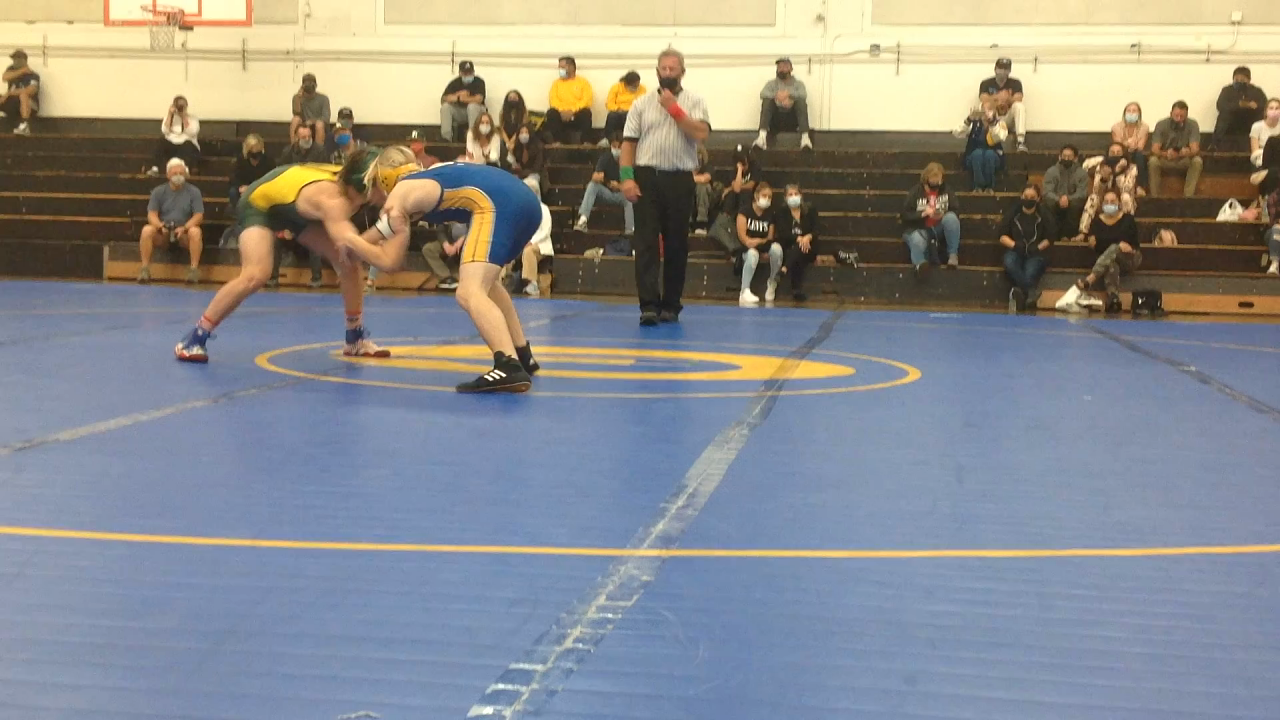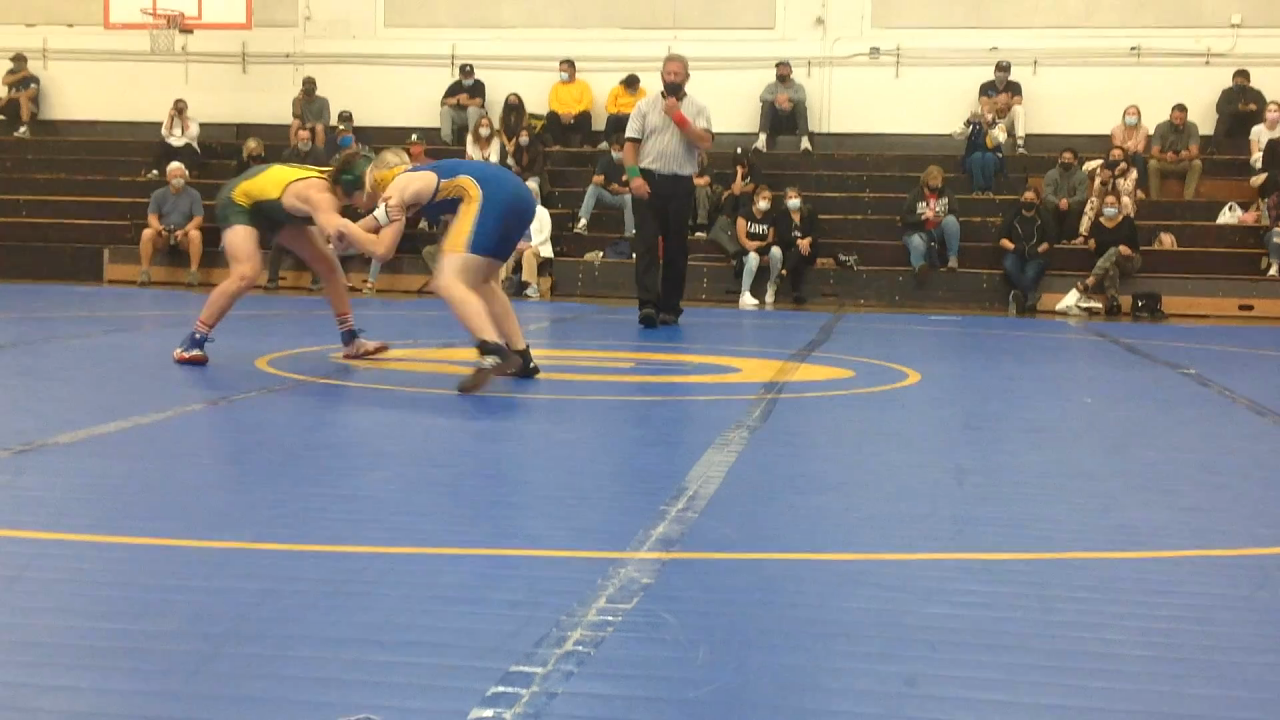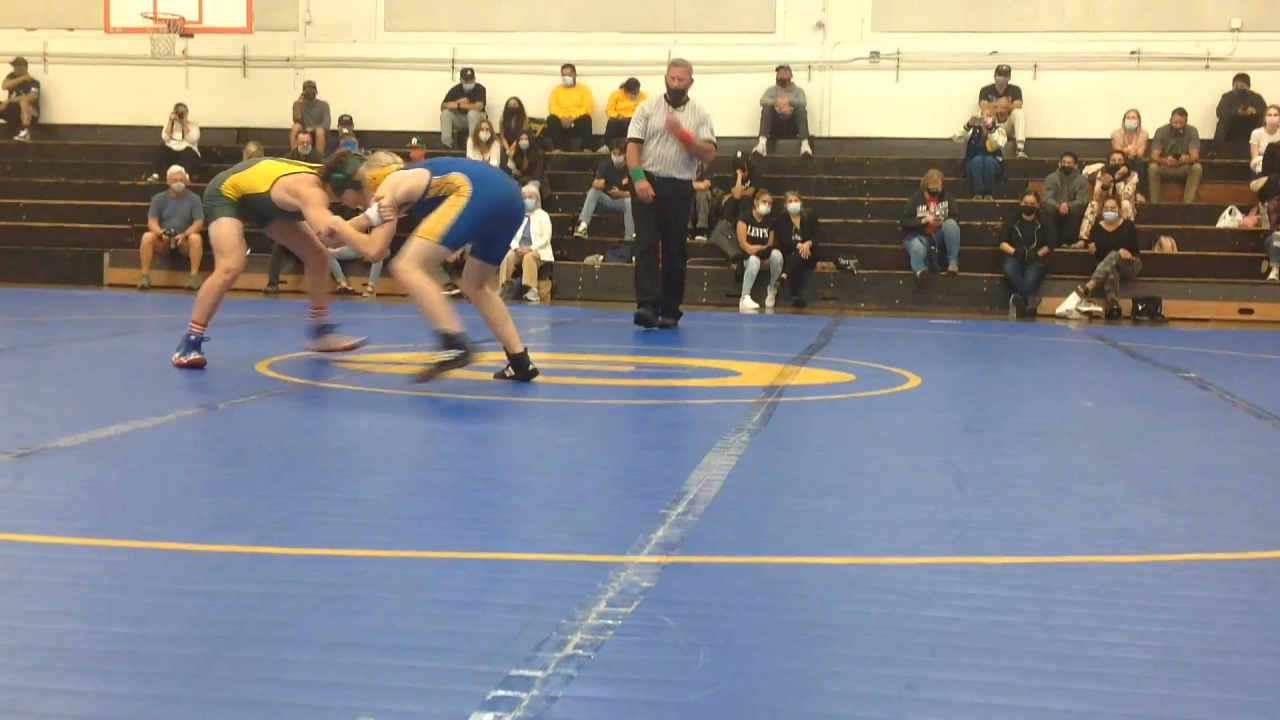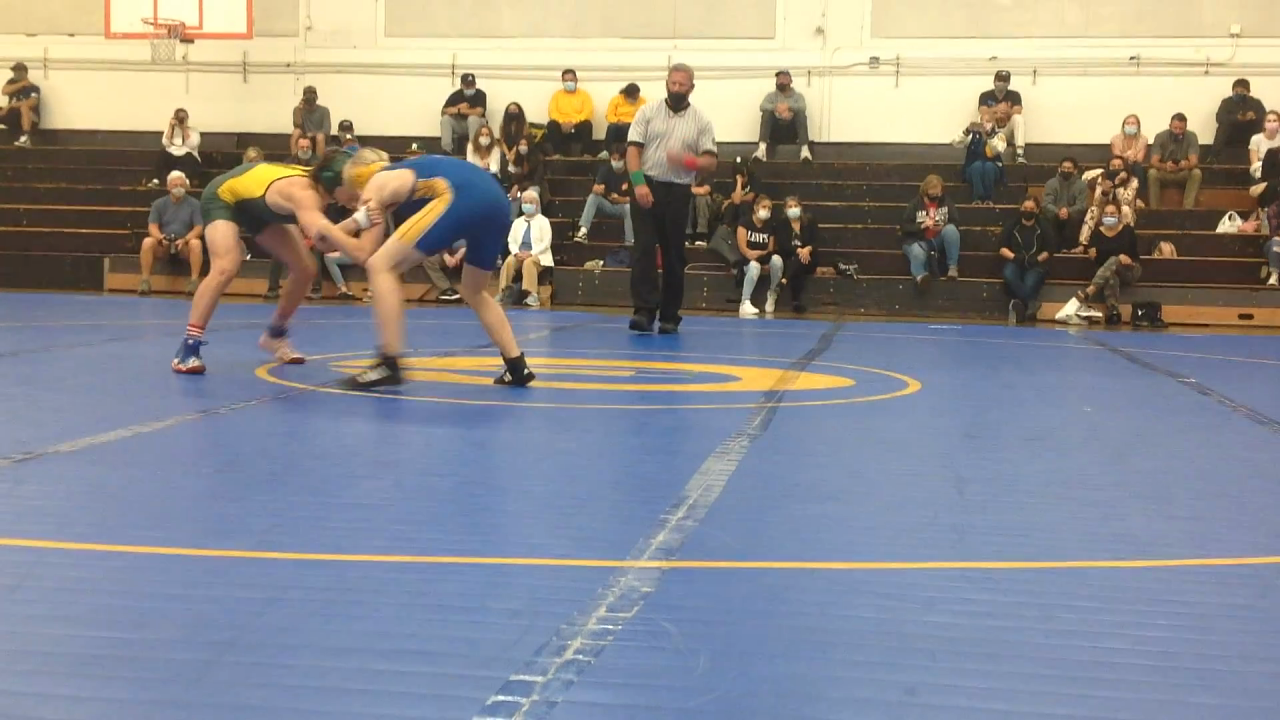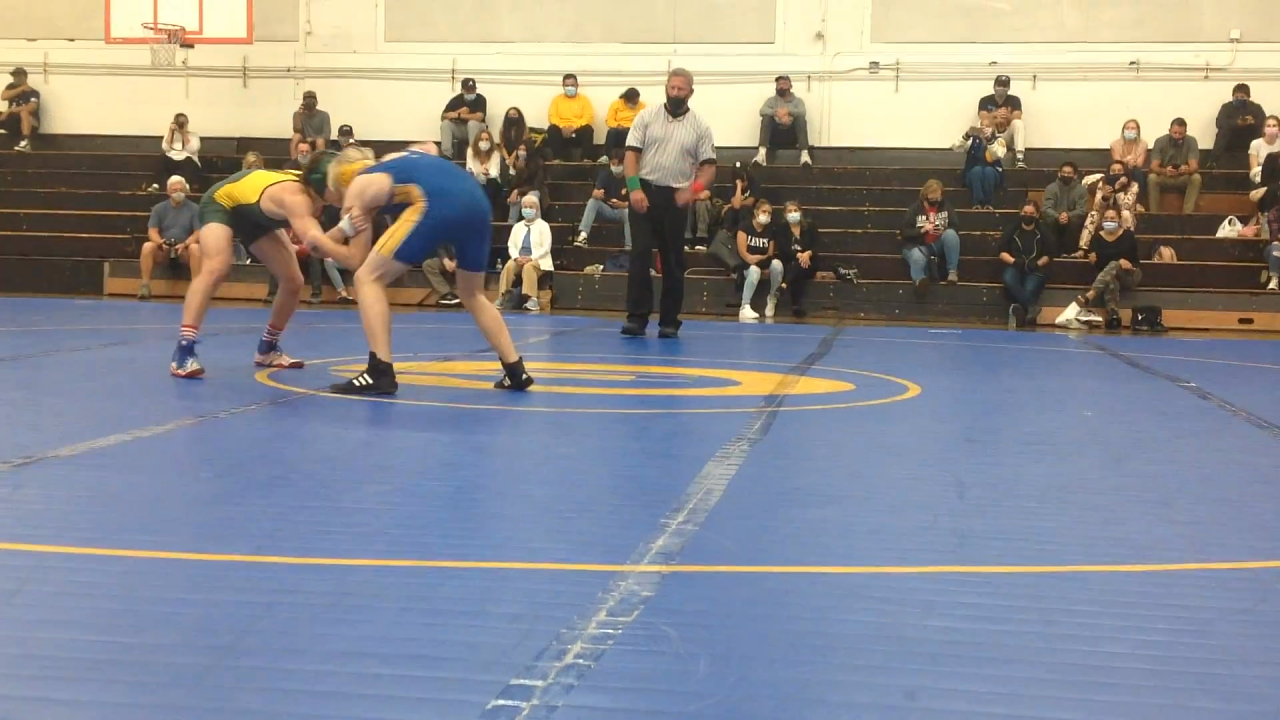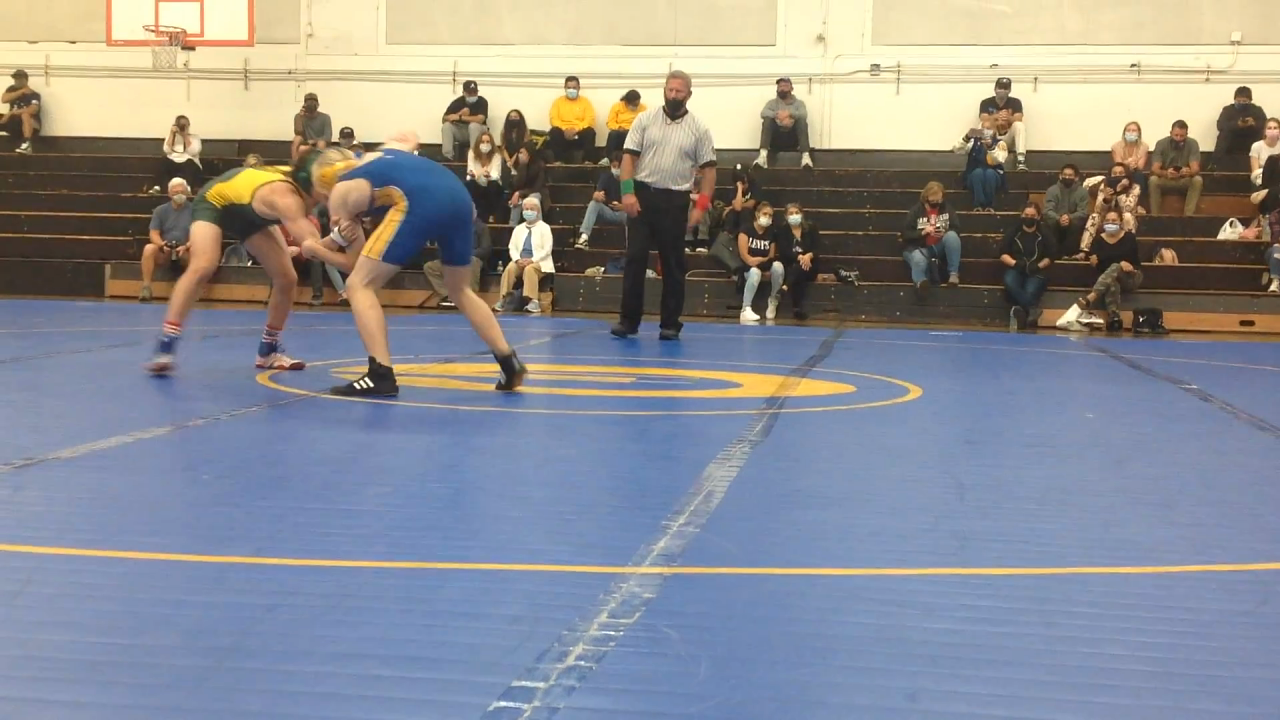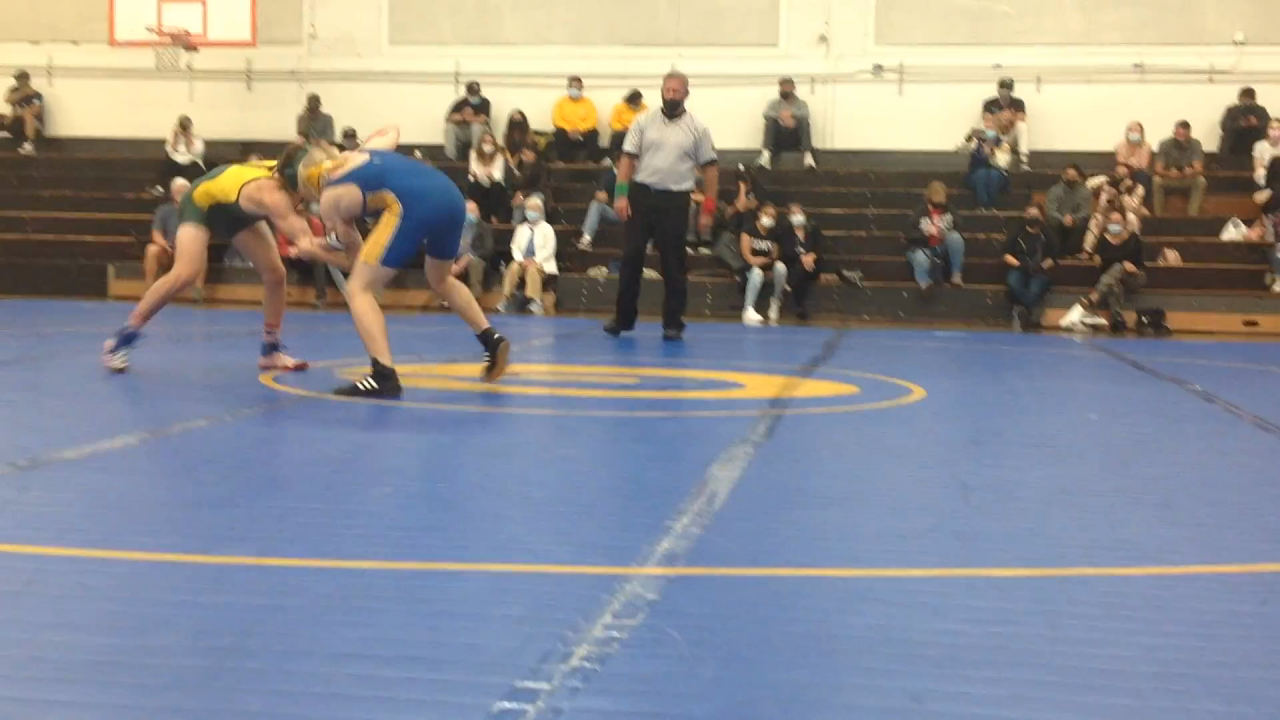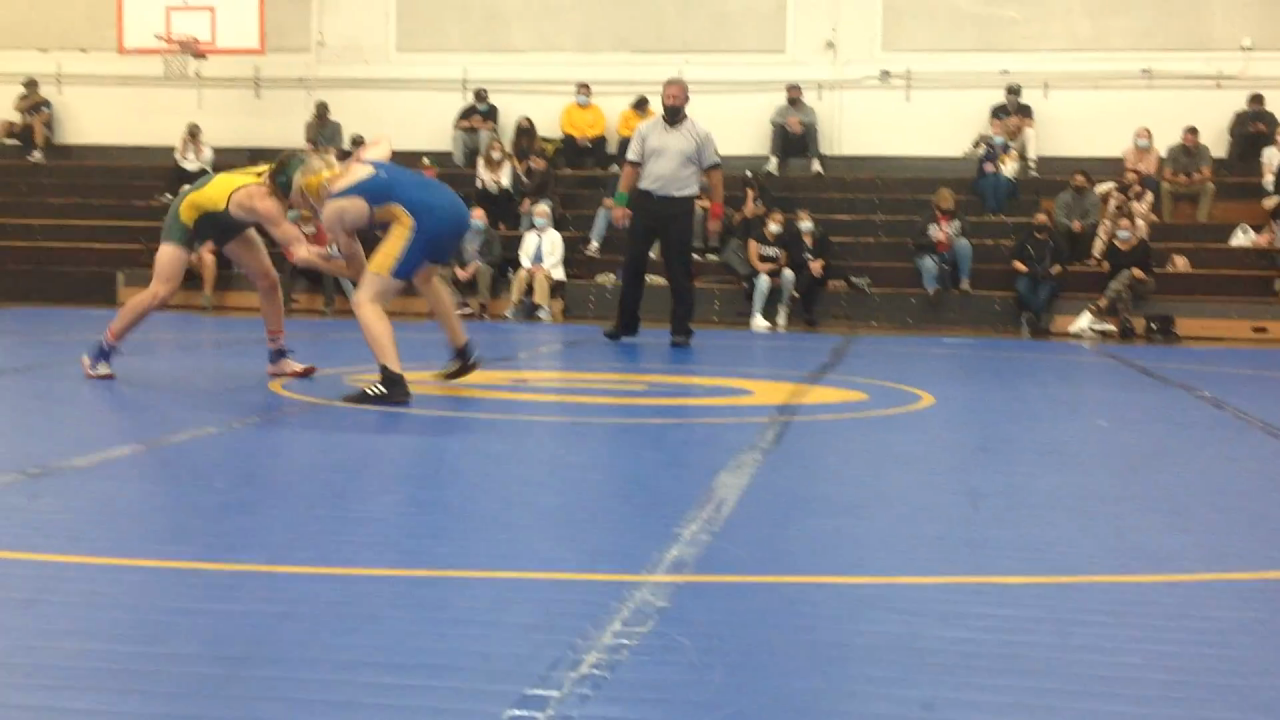
dt=0.1s
person 1, frame 1
left shoulder: (693, 102)
right shoulder: (641, 103)
left elbow: (701, 134)
right elbow: (628, 143)
left wrist: (673, 107)
right wrist: (626, 178)
left hip: (680, 181)
right hip: (646, 179)
left knee: (676, 245)
right knee: (646, 242)
left ankle: (670, 305)
right ankle: (649, 306)
person 1, frame 2
left shoulder: (697, 108)
right shoulder: (644, 105)
left elbow: (704, 143)
right elbow: (631, 144)
left wrist: (678, 116)
right wrist: (634, 176)
left hip: (680, 185)
right hip: (648, 181)
left knee: (676, 248)
right knee: (646, 244)
left ankle: (670, 308)
right ankle: (649, 305)
person 1, frame 3
left shoulder: (700, 115)
right shoulder: (647, 108)
left elbow: (709, 152)
right elbow: (633, 146)
left wrist: (681, 132)
right wrist: (638, 178)
left hip: (679, 189)
right hip: (647, 186)
left knee: (675, 251)
right knee: (646, 245)
left ankle: (669, 311)
right ankle: (648, 305)
person 1, frame 4
left shoulder: (701, 121)
right shoulder: (647, 112)
left elbow: (711, 163)
right elbow: (633, 149)
left wrist: (686, 160)
right wrist: (638, 183)
left hip: (677, 193)
right hip: (647, 190)
left knee: (674, 256)
right knee: (644, 249)
left ankle: (669, 316)
right ankle: (644, 311)
person 1, frame 5
left shoulder: (700, 126)
right shoulder: (647, 116)
left elbow: (708, 168)
right elbow: (632, 153)
left wrist: (692, 190)
right wrist: (634, 188)
left hip: (676, 199)
right hip: (645, 193)
left knee: (673, 261)
right knee: (640, 254)
left ankle: (669, 321)
right ankle: (637, 317)
person 1, frame 6
left shoulder: (698, 128)
right shoulder: (645, 119)
left elbow: (709, 169)
right elbow: (629, 157)
left wrist: (701, 206)
right wrist: (627, 192)
left hip: (675, 202)
right hip: (642, 195)
left knee: (673, 263)
right knee: (635, 257)
left ankle: (670, 323)
right ankle: (629, 318)
person 1, frame 7
left shoulder: (697, 128)
right shoulder: (643, 121)
left elbow: (710, 170)
right elbow: (628, 159)
left wrist: (708, 209)
right wrist: (620, 194)
left hip: (674, 201)
right hip: (642, 196)
left knee: (674, 264)
right knee: (632, 256)
left ankle: (673, 323)
right ankle: (624, 317)
person 1, frame 8
left shoulder: (699, 134)
right shoulder: (646, 129)
left elbow: (714, 174)
right elbow: (631, 167)
left wrist: (716, 214)
right wrist: (620, 203)
left hip: (679, 207)
right hip: (645, 203)
left knee: (680, 271)
right knee: (633, 263)
left ankle: (681, 330)
right ankle: (626, 322)
person 2, frame 1
left shoulder: (400, 194)
right shoulder: (436, 172)
left elbow: (389, 261)
left wrist: (352, 242)
left hip: (495, 204)
right hip: (528, 202)
left knee: (469, 294)
right knee: (485, 279)
left ankle: (510, 368)
right ankle: (522, 356)
person 2, frame 2
left shoulder: (395, 189)
right shoulder: (429, 172)
left elbow: (382, 250)
left hip: (489, 195)
right hip: (522, 195)
left knee: (446, 283)
right knee: (481, 281)
left ankle: (494, 353)
right ankle: (522, 357)
person 2, frame 3
left shoulder: (388, 188)
right shoulder: (419, 170)
left elbow: (374, 250)
left hip: (478, 193)
right hip: (510, 194)
left knee: (406, 267)
right knee: (475, 286)
left ankle: (455, 344)
right ankle: (521, 362)
person 2, frame 4
left shoulder: (374, 188)
right shoulder: (410, 168)
left elbow: (365, 254)
left hip: (463, 197)
right hip: (497, 198)
left knee: (379, 268)
right knee: (473, 291)
left ankle: (389, 364)
right ankle: (517, 366)
person 2, frame 5
left shoulder: (356, 188)
right shoulder: (397, 157)
left elbow: (357, 259)
right elbow: (429, 149)
left wrist: (319, 242)
left hip: (436, 204)
right hip: (476, 199)
left knee: (367, 281)
right knee: (471, 295)
left ankle: (380, 372)
right ankle: (516, 372)
person 2, frame 6
left shoulder: (339, 195)
right shoulder: (376, 157)
left elbow: (353, 263)
right elbow: (410, 138)
left wrist: (315, 250)
left hip: (420, 203)
right hip: (459, 197)
left knee: (360, 285)
right knee: (458, 290)
left ankle: (381, 375)
right ankle: (509, 362)
person 2, frame 7
left shoulder: (330, 201)
right shoulder: (366, 152)
left elbow: (355, 260)
right elbow: (391, 132)
left wrist: (312, 251)
left hip: (414, 208)
right hip: (451, 197)
left knee: (358, 290)
right knee: (440, 279)
left ankle: (384, 377)
right ankle: (492, 339)
person 2, frame 8
left shoulder: (332, 211)
right shoulder: (364, 163)
left elbow: (357, 270)
right elbow: (382, 144)
left wrist: (314, 260)
left hip: (421, 218)
right hip: (454, 207)
left knee: (366, 301)
right knee: (425, 277)
left ankle: (394, 382)
right ankle: (463, 353)
person 3, frame 1
left shoulder: (348, 183)
right shoulder: (331, 197)
left hip: (288, 206)
right hip: (260, 202)
left knee: (349, 265)
right knee: (256, 276)
left ankle: (356, 339)
right ankle: (195, 339)
person 3, frame 2
left shoulder: (338, 181)
right shoulder: (322, 195)
right elbow: (339, 229)
left hip: (273, 201)
right hip: (238, 199)
left knee: (328, 265)
right knee: (246, 276)
left ankle: (351, 340)
right ankle: (193, 342)
person 3, frame 3
left shoulder: (326, 182)
right shoulder: (312, 190)
right elbow: (326, 227)
left hip: (259, 198)
right hip: (227, 192)
left knee: (318, 257)
right knee: (230, 267)
left ankle: (321, 333)
right ankle: (189, 345)
person 3, frame 4
left shoulder: (323, 183)
right shoulder: (304, 192)
right elbow: (320, 229)
left hip: (257, 203)
right hip: (223, 196)
left knee: (305, 269)
right knee: (226, 269)
left ankle: (275, 336)
right ankle: (187, 350)
person 3, frame 5
left shoulder: (314, 190)
right shoulder: (295, 197)
right elbow: (313, 239)
left hip: (258, 212)
right hip: (220, 203)
left knee: (293, 282)
right knee: (215, 270)
left ankle: (267, 350)
right ankle: (183, 352)
person 3, frame 6
left shoulder: (302, 186)
right shoulder: (285, 197)
left hip: (246, 214)
right hip: (214, 201)
left knee: (287, 279)
right knee: (202, 269)
left ankle: (269, 351)
right ankle: (165, 346)
person 3, frame 7
left shoulder: (287, 173)
right shoulder: (270, 193)
right elbow: (303, 241)
left hip: (235, 210)
right hip: (202, 202)
left knee: (275, 274)
right knee: (187, 273)
left ankle: (272, 351)
right ankle: (122, 338)
person 3, frame 8
left shoulder: (277, 176)
right shoulder: (262, 200)
right elbow: (300, 252)
left hip: (224, 218)
right hip: (189, 214)
left knee: (269, 280)
right knee: (162, 292)
left ankle: (278, 358)
right ankle: (101, 353)
